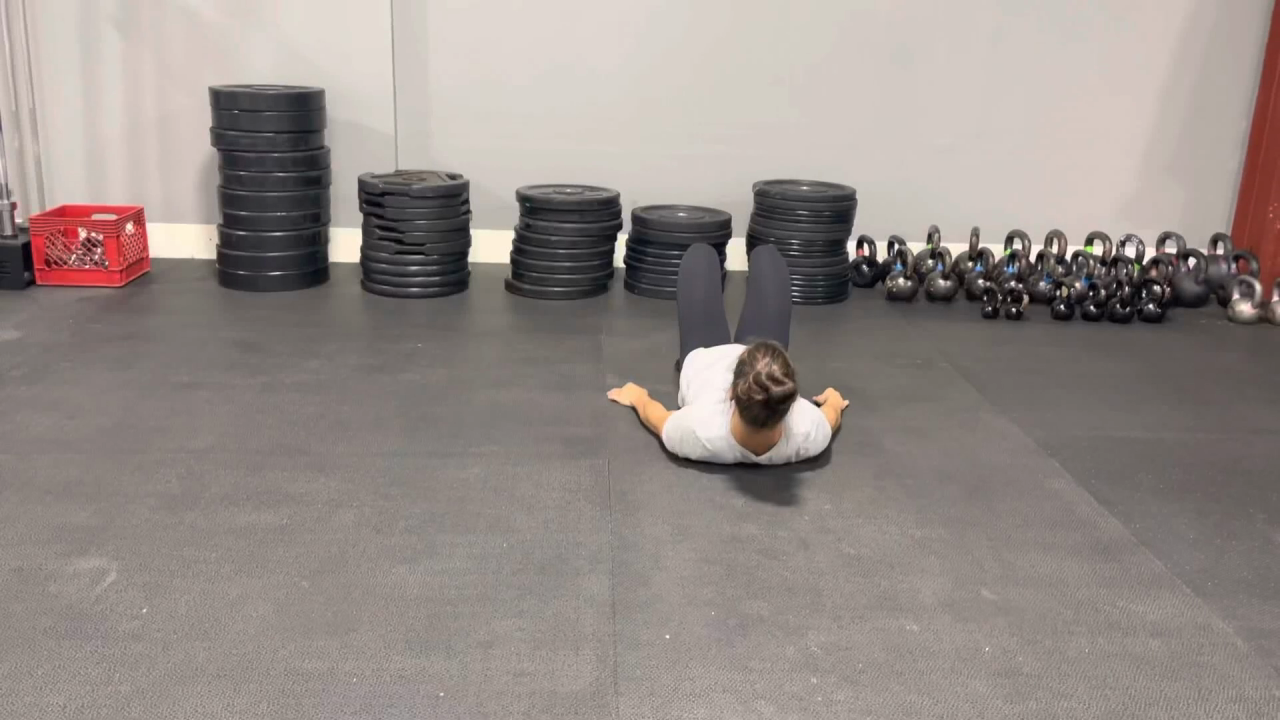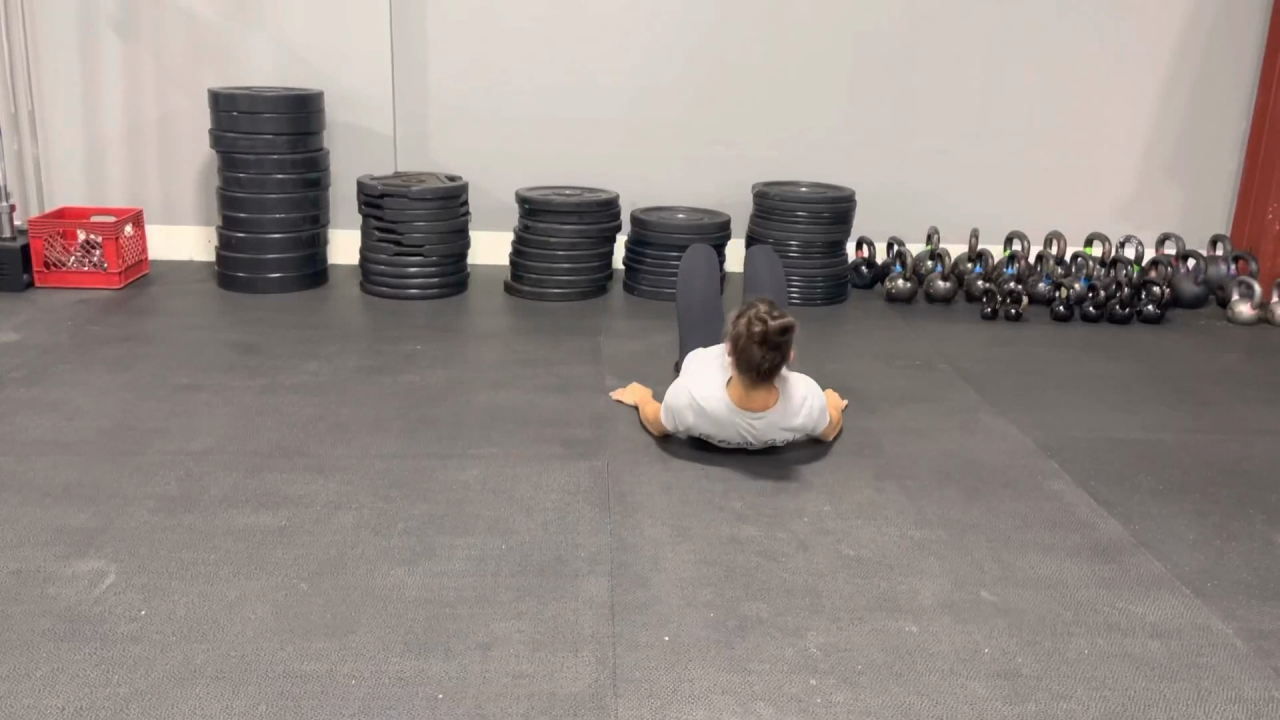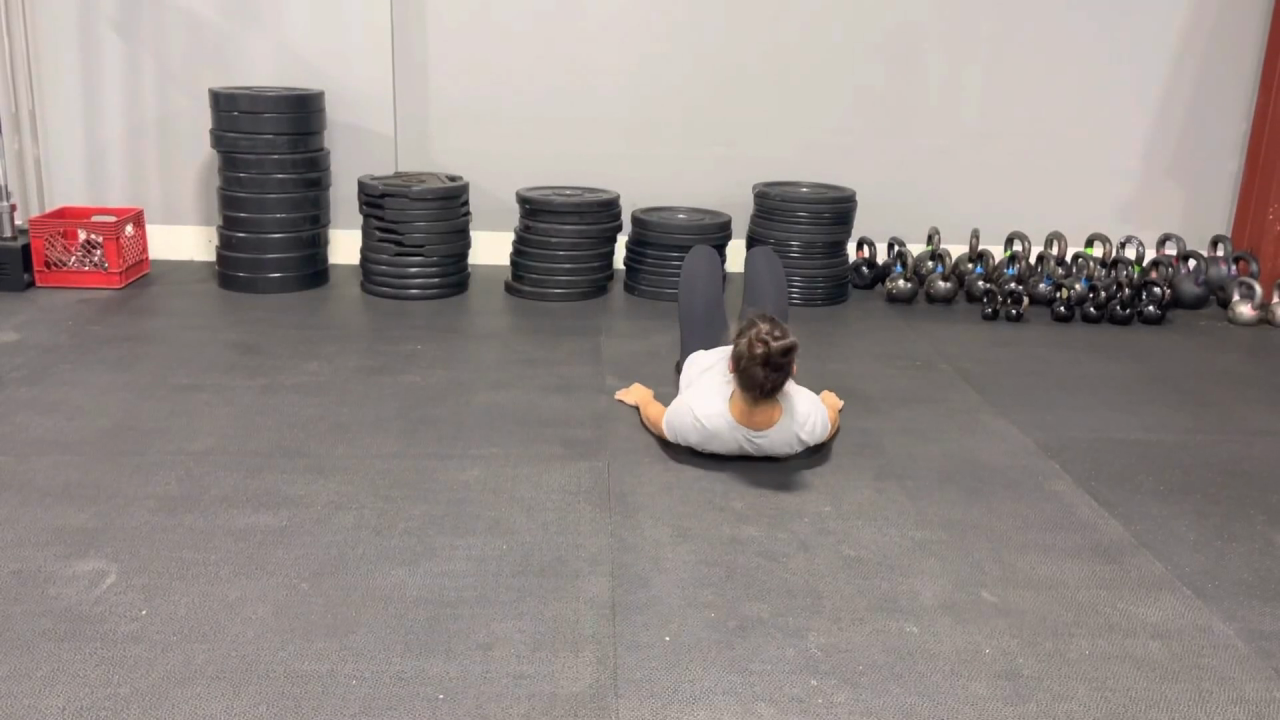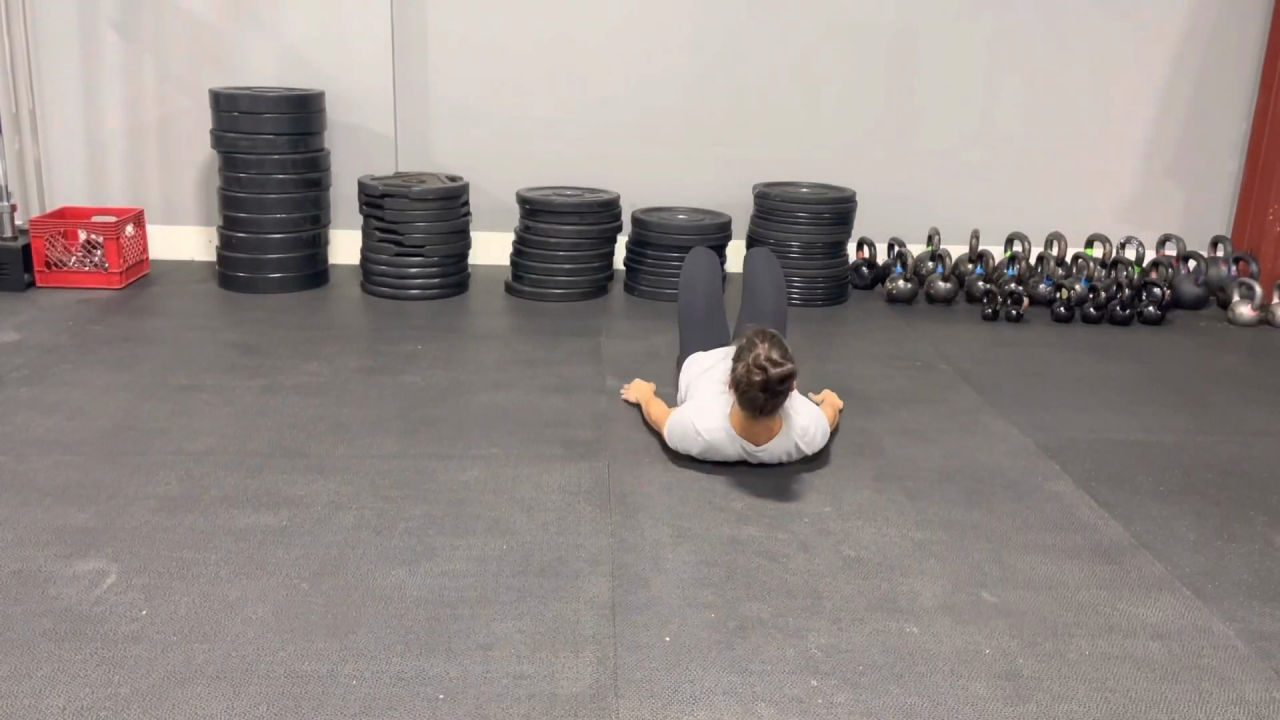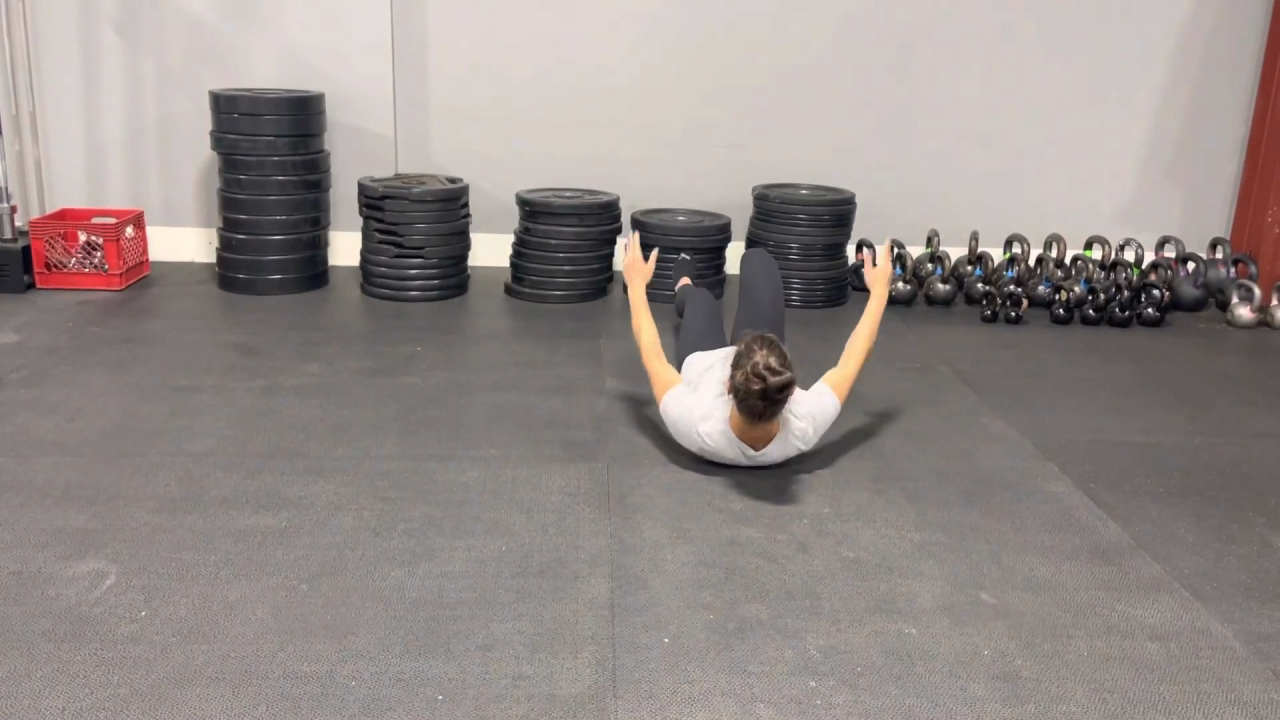
dt=0.4s
person 1, frame 1
left shoulder: (697, 433)
right shoulder: (808, 437)
left elbow: (658, 420)
left wrist: (637, 397)
right wrist: (833, 402)
left knee: (700, 254)
right knee: (766, 255)
person 1, frame 2
left shoulder: (691, 394)
right shoulder: (806, 400)
left elbow: (656, 426)
right elbow: (830, 430)
left wrist: (640, 396)
right wrist: (833, 402)
left knee: (700, 253)
right knee: (760, 255)
person 1, frame 3
left shoulder: (694, 413)
right shoulder: (808, 419)
left elbow: (658, 425)
left wrist: (641, 397)
right wrist: (829, 404)
left knee: (702, 256)
right knee: (761, 257)
person 1, frame 4
left shoulder: (696, 429)
right shoulder: (808, 433)
left elbow: (659, 417)
left wrist: (643, 393)
right wrist: (831, 402)
left knee: (701, 257)
right knee: (760, 258)
person 1, frame 5
left shoulder: (698, 430)
right shoulder: (803, 431)
left elbow: (654, 360)
right elbow: (847, 366)
left wrist: (636, 284)
right wrist: (879, 292)
left knee: (699, 302)
right knee: (756, 260)
left ankle: (684, 288)
